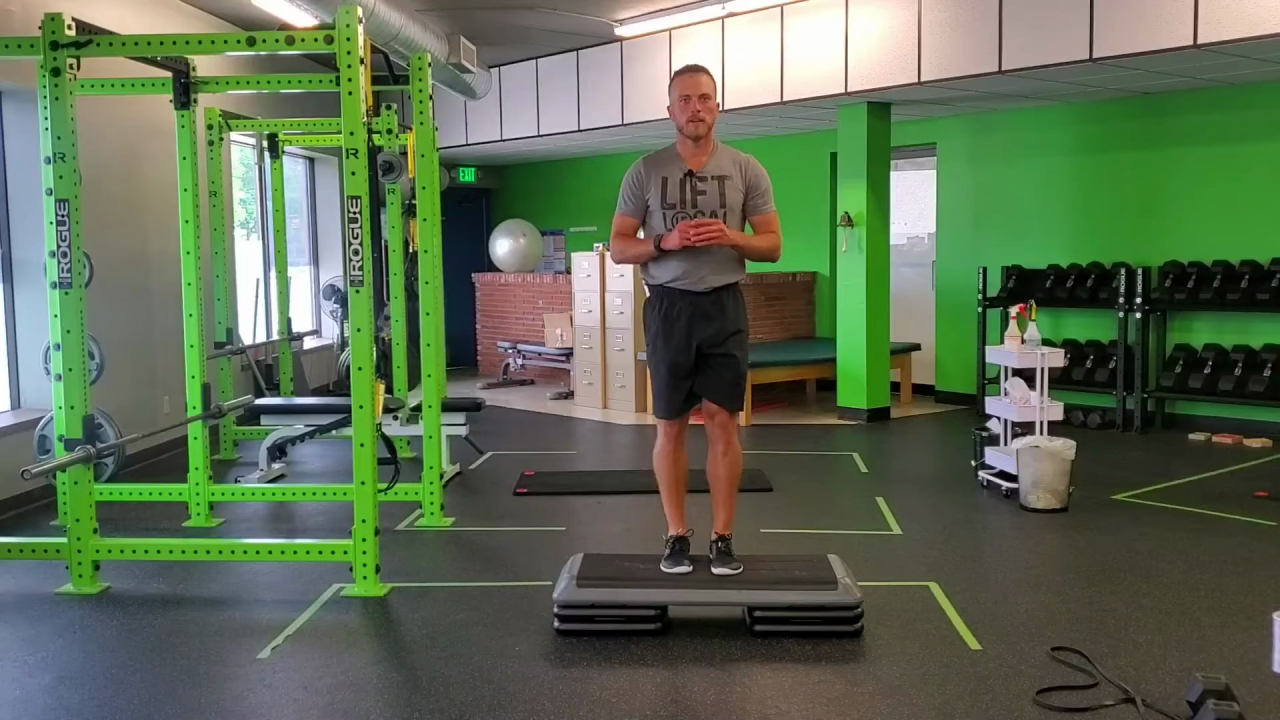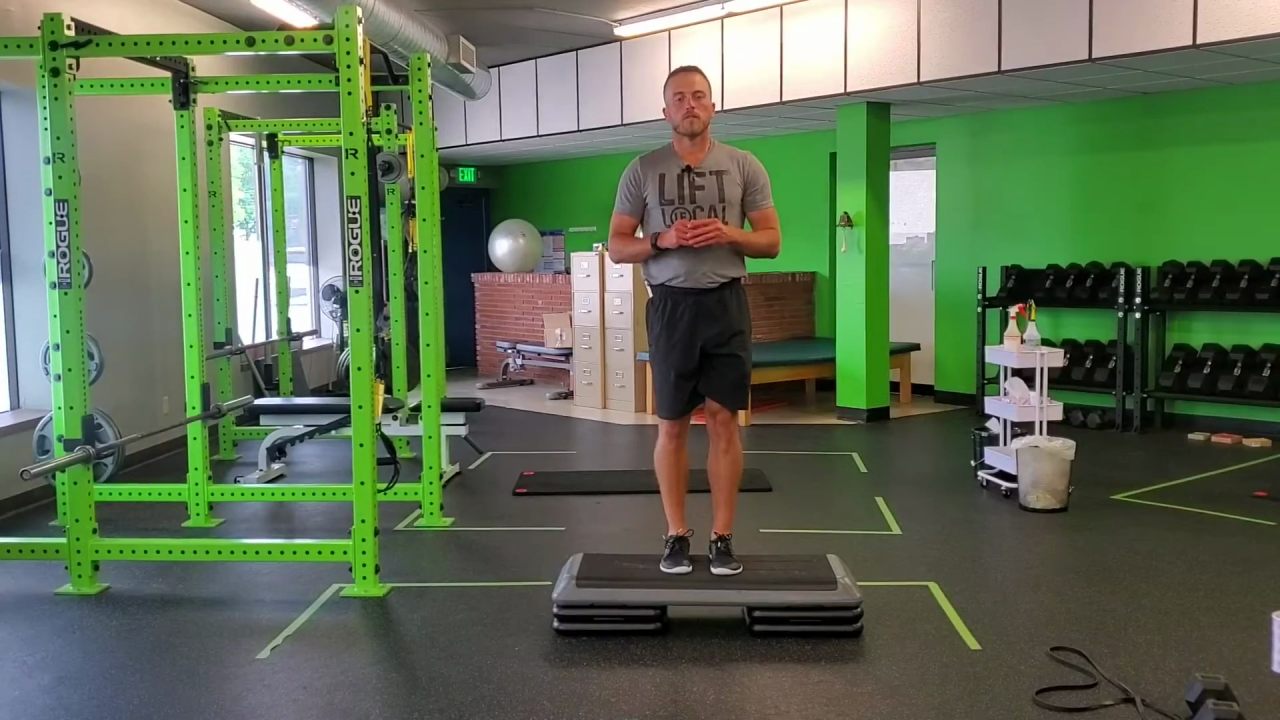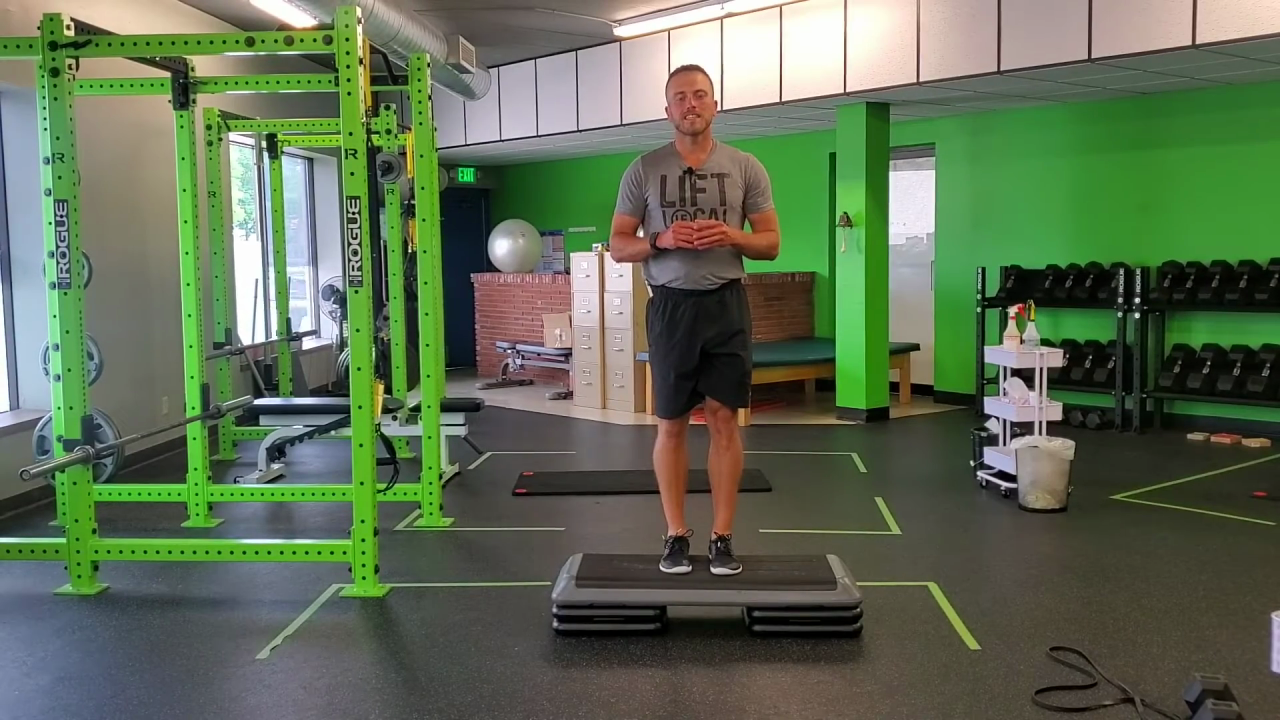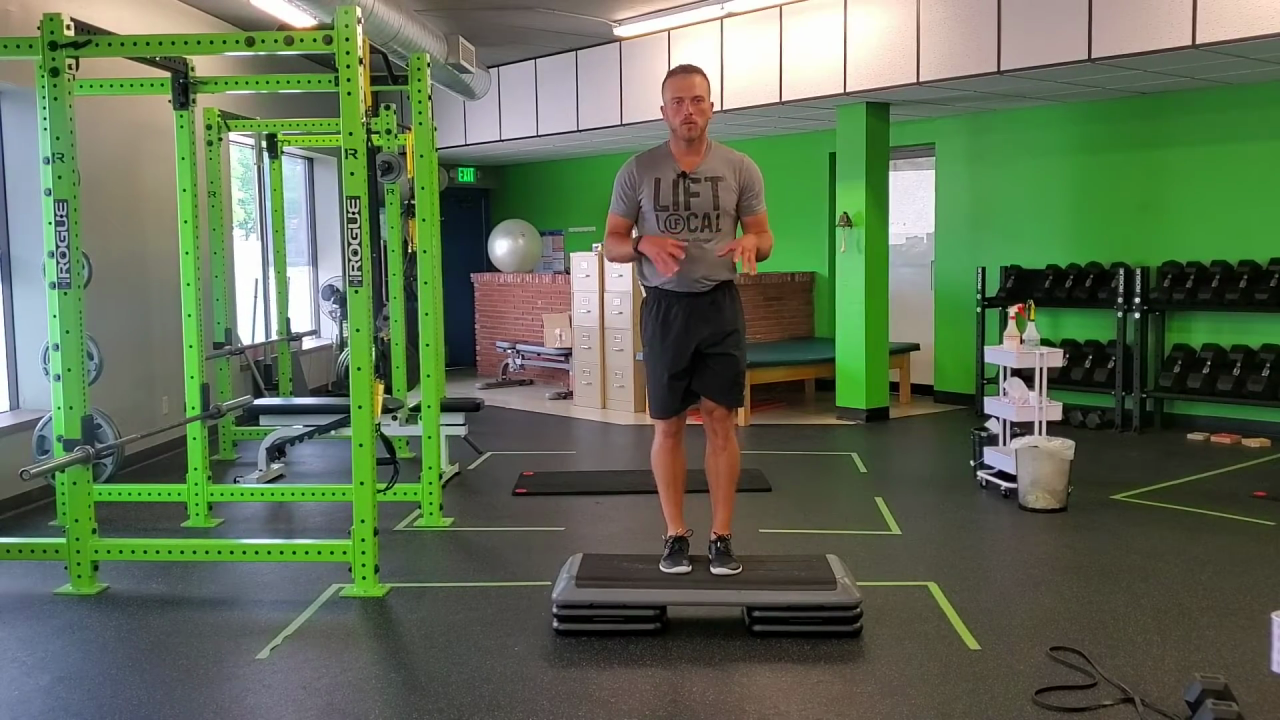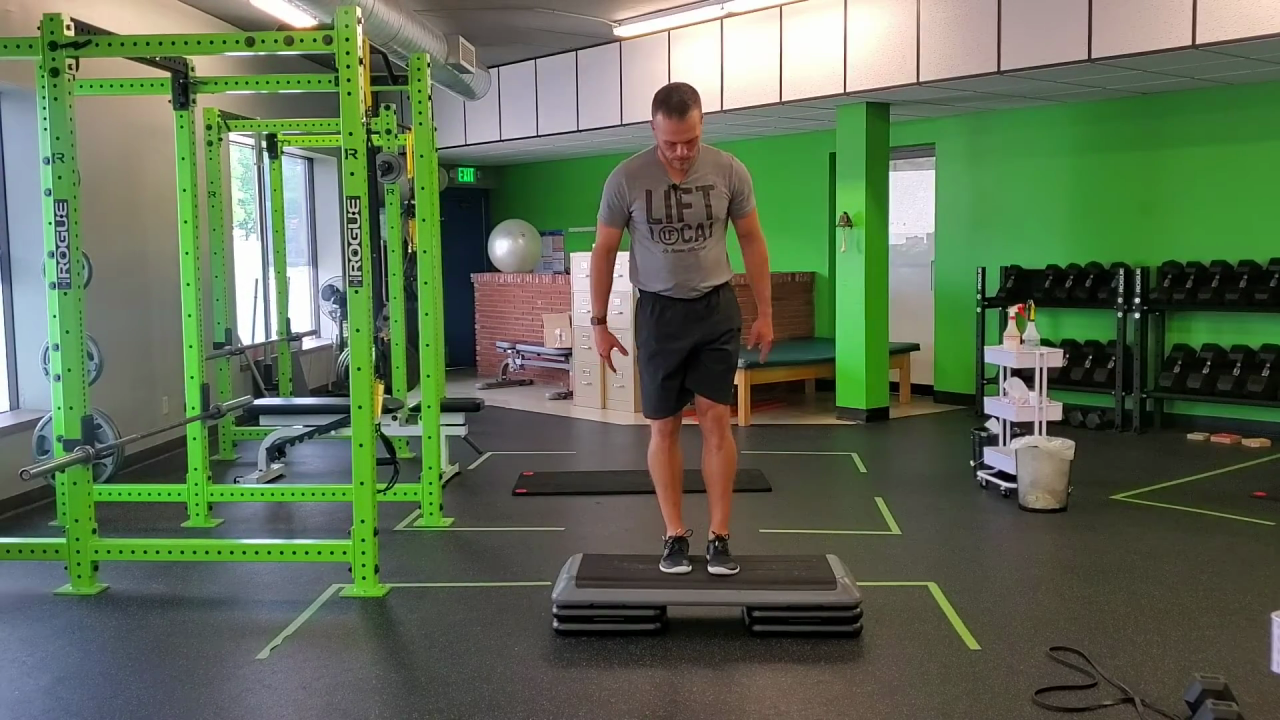
dt=1s
person 1, frame 1
left shoulder: (746, 169)
right shoulder: (645, 171)
left elbow: (772, 246)
right elbow: (618, 248)
left wrist: (731, 237)
right wrist: (664, 242)
left hip: (723, 307)
right hip: (669, 307)
left knee: (722, 421)
right knee: (670, 425)
left ankle: (722, 537)
right ankle: (676, 535)
person 1, frame 2
left shoulder: (744, 165)
right shoulder: (643, 170)
left elbow: (771, 241)
right elbow: (617, 246)
left wrist: (730, 233)
right wrist: (661, 240)
left hip: (725, 303)
right hip: (671, 305)
left knee: (723, 419)
right knee: (672, 423)
left ankle: (722, 537)
right ankle: (676, 535)
person 1, frame 3
left shoulder: (745, 167)
right shoulder: (644, 169)
left elbow: (770, 243)
right elbow: (618, 245)
left wrist: (732, 235)
right wrist: (660, 239)
left hip: (725, 303)
right hip: (671, 305)
left knee: (723, 419)
right knee: (671, 423)
left ankle: (722, 537)
right ankle: (676, 535)
person 1, frame 4
left shoulder: (740, 168)
right shoulder: (638, 170)
left elbow: (763, 236)
right elbow: (611, 242)
left wrist: (751, 241)
right wrist: (641, 245)
left hip: (720, 306)
right hip: (665, 308)
left knee: (720, 420)
right knee: (668, 425)
left ankle: (721, 537)
right ankle: (675, 535)
person 1, frame 5
left shoulder: (729, 171)
right shoulder: (625, 179)
left elbow: (752, 240)
right elbow: (603, 251)
left wrist: (764, 313)
right wrist: (599, 323)
left hip: (716, 307)
right hip: (659, 311)
left knee: (716, 419)
right knee: (664, 425)
left ankle: (719, 537)
right ankle: (675, 535)
